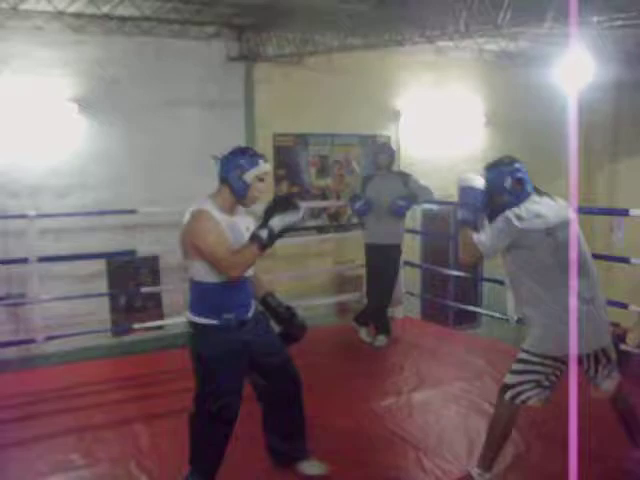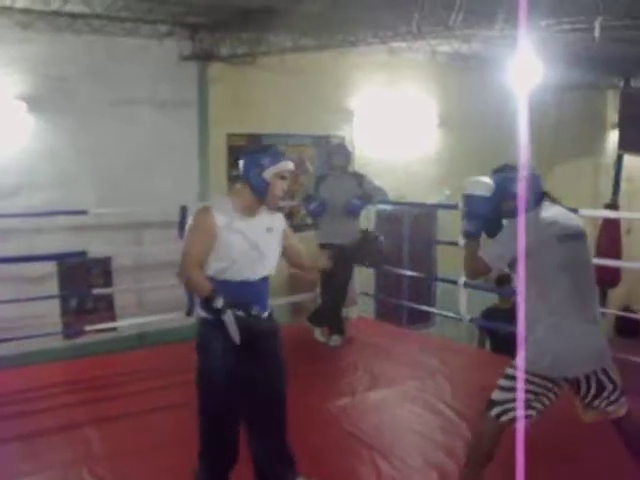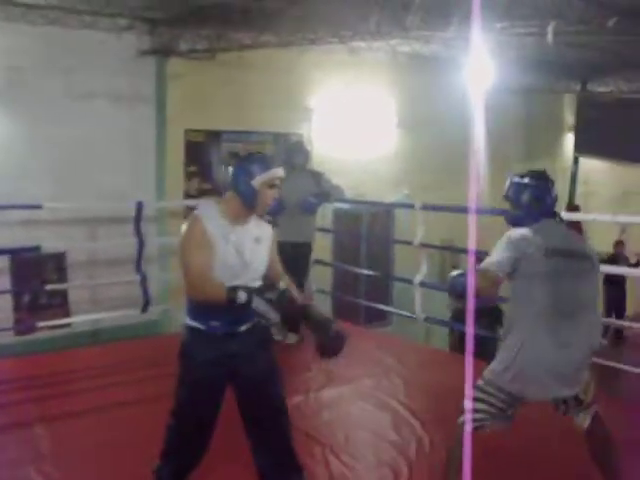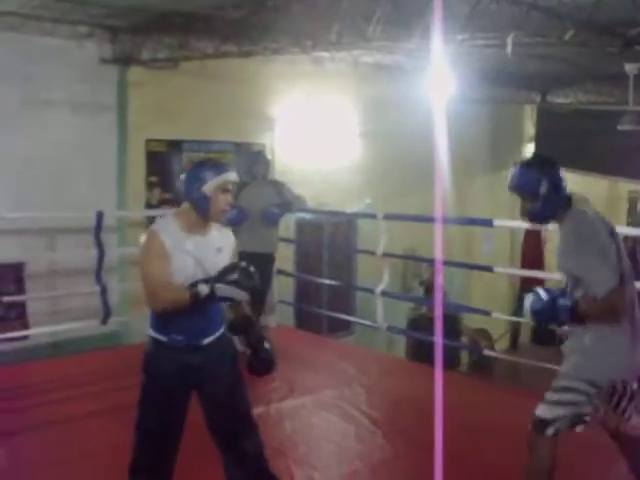
dt=0.7s
person 1, frame 1
left shoulder: (243, 217)
right shoulder: (201, 219)
right elbow: (230, 267)
left wrist: (275, 305)
right wrist: (268, 231)
left hip: (250, 322)
right hip: (214, 332)
left knee: (283, 383)
right knee: (215, 409)
left ankle: (290, 453)
person 1, frame 2
left shoulder: (275, 221)
right shoulder: (211, 217)
left elbow: (303, 261)
right elbow: (189, 271)
right wrist: (224, 309)
left hip: (259, 326)
right hip: (218, 330)
left knee: (269, 403)
right knee: (219, 410)
person 1, frame 3
left shoulder: (264, 231)
right shoulder: (202, 223)
left elbow: (278, 280)
right elbow: (199, 285)
right wrist: (249, 297)
left hip: (249, 337)
right hip: (204, 339)
left knee: (268, 413)
right knee: (193, 417)
person 1, frame 4
left shoulder: (226, 237)
right shoulder: (160, 236)
right elbow: (158, 299)
left wrist: (253, 329)
right wrist: (211, 288)
left hip: (215, 347)
right hip: (170, 352)
left knee: (238, 425)
right knee: (157, 430)
person 2, frame 1
left shoulder: (514, 221)
right shoulder: (559, 208)
left elbow: (468, 257)
left wrist: (468, 213)
right wrist: (493, 218)
left hip: (551, 330)
right hip: (593, 322)
left knee: (509, 399)
person 2, frame 2
left shoulder: (526, 226)
right shoulder: (571, 221)
left elbow: (474, 270)
left wrist: (471, 224)
right wrist: (496, 225)
left hip: (548, 346)
right hip: (590, 341)
left knee: (495, 416)
person 2, frame 3
left shoulder: (519, 239)
right shoulder: (583, 247)
left elbow: (483, 286)
right elbow: (584, 305)
left wrist: (460, 282)
left hip: (521, 360)
right hip: (570, 361)
left knee: (467, 428)
right knee: (591, 422)
person 2, frame 4
left shoulder: (576, 237)
right shoulder: (587, 219)
left elbow: (614, 305)
left wrist: (563, 310)
right wrist: (563, 300)
left hip: (597, 353)
left knee: (544, 432)
person 3, frame 1
left shoulder: (404, 179)
right shoulder: (367, 181)
left elbow: (427, 193)
right elbow: (358, 205)
left wrist: (410, 199)
right wrist: (356, 204)
left hip: (393, 240)
right hip: (372, 239)
left knee: (386, 285)
right knee: (375, 285)
left ankle: (363, 320)
right ankle: (381, 329)
person 3, frame 2
left shoulder: (359, 179)
right shoulder: (321, 181)
left elbow: (381, 194)
right elbow: (311, 201)
left wrist: (365, 199)
right wrist: (310, 204)
left hip: (347, 240)
right hip: (326, 239)
left knee: (340, 285)
right knee: (329, 285)
left ankle: (318, 320)
right ankle: (335, 329)
person 3, frame 3
left shoulder: (316, 178)
right shoulder: (281, 179)
left elbow: (339, 192)
left wrist: (323, 196)
right wrist: (272, 204)
left hip: (304, 238)
right hip: (284, 237)
left knee: (298, 281)
left ankle: (289, 325)
right ankle: (291, 326)
person 3, frame 4
left shoulder: (278, 187)
right shoulder: (241, 190)
left elbow: (300, 202)
right elbow: (230, 213)
left wrist: (285, 206)
right wrist: (233, 213)
left hip: (267, 248)
right hip: (246, 248)
left knee: (261, 290)
